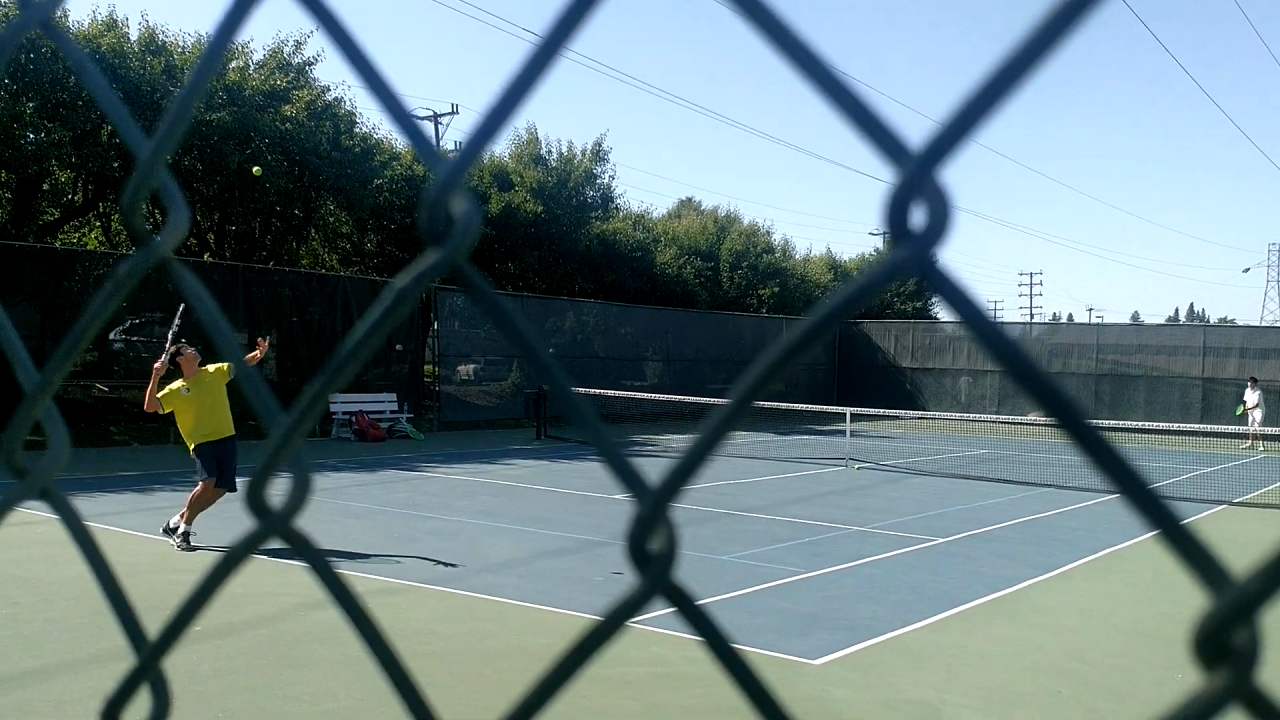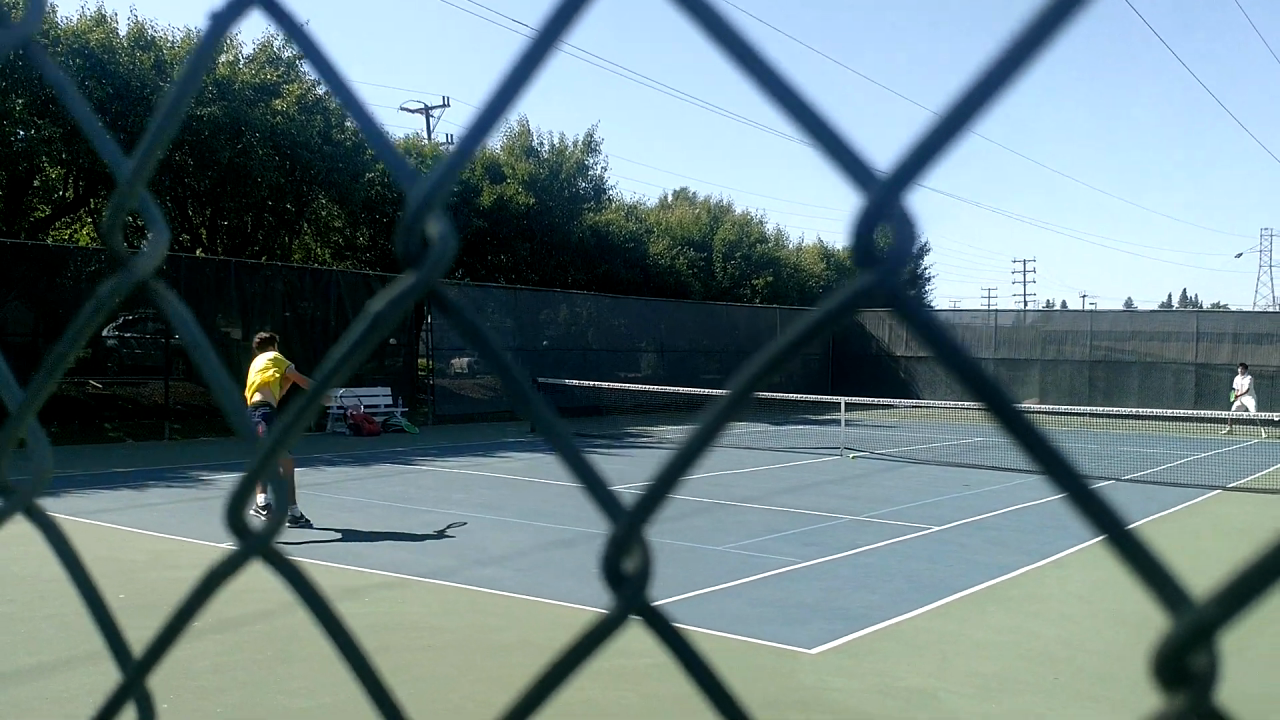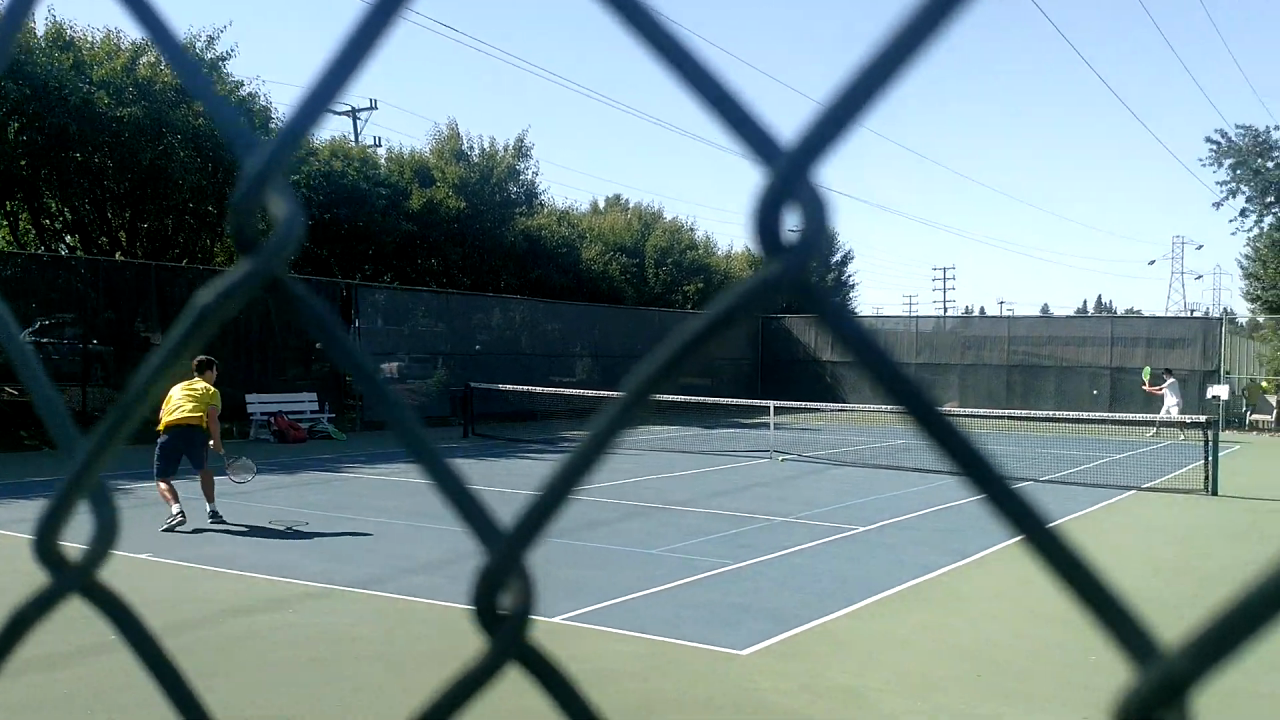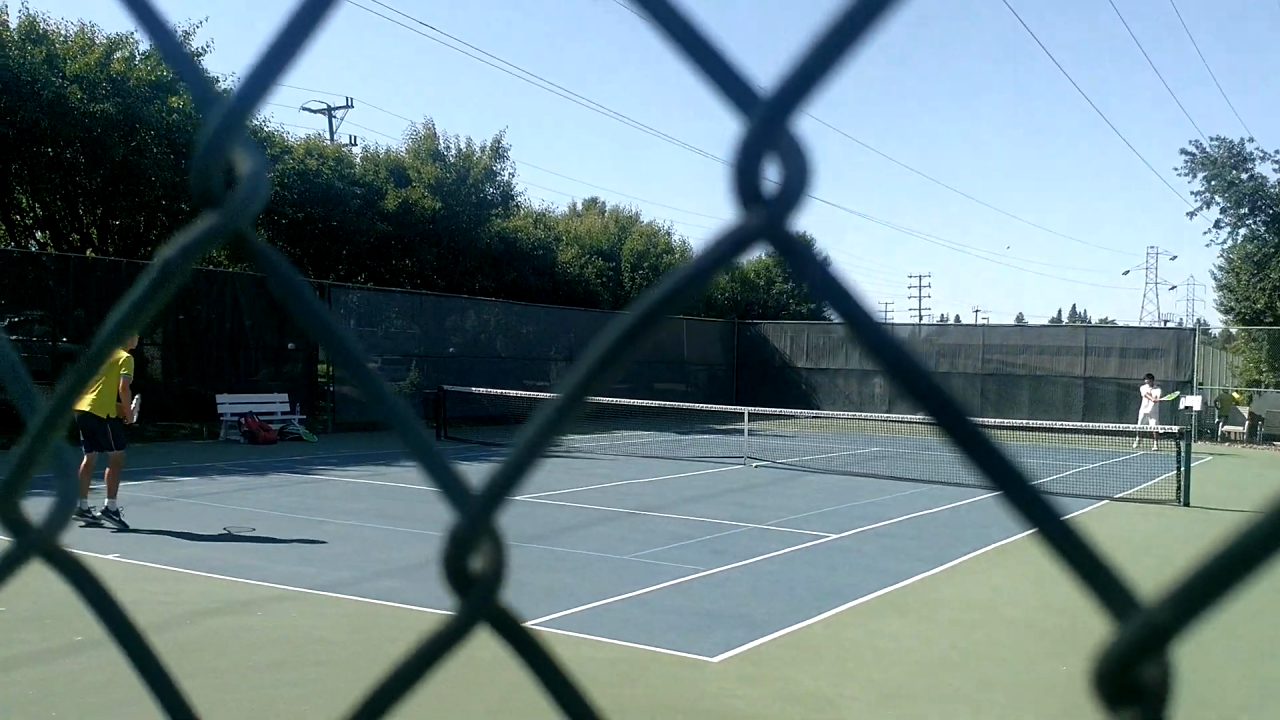
dt=0.5s
person 1, frame 1
left shoulder: (214, 372)
right shoulder: (175, 390)
left elbow: (244, 363)
right elbow: (150, 407)
left wrist: (260, 352)
right wrist: (155, 376)
left hip: (226, 439)
right hip: (203, 442)
left knee: (218, 490)
right knee: (207, 484)
left ankle: (176, 523)
right ankle: (182, 529)
person 1, frame 2
left shoulder: (257, 365)
right shoulder: (271, 358)
right elbow: (298, 377)
left wrist: (286, 383)
left hip: (255, 410)
right hip: (263, 410)
left knee: (287, 462)
left ankle: (293, 513)
right ankle: (261, 502)
person 1, frame 3
left shoulder: (176, 387)
right shoulder: (211, 391)
left elbow: (161, 415)
right elbow: (213, 419)
right wrist: (217, 443)
left hip: (169, 431)
right hip: (194, 431)
left knee: (162, 481)
right knee: (204, 470)
left ankle: (176, 511)
right ankle: (213, 511)
person 1, frame 4
right shoulder: (126, 358)
right elbow: (124, 388)
left wrist: (113, 404)
right wrist: (127, 411)
left hip: (82, 410)
right hip: (100, 412)
left knee: (90, 457)
right knee: (117, 457)
left ankle: (82, 506)
right ankle: (111, 507)
